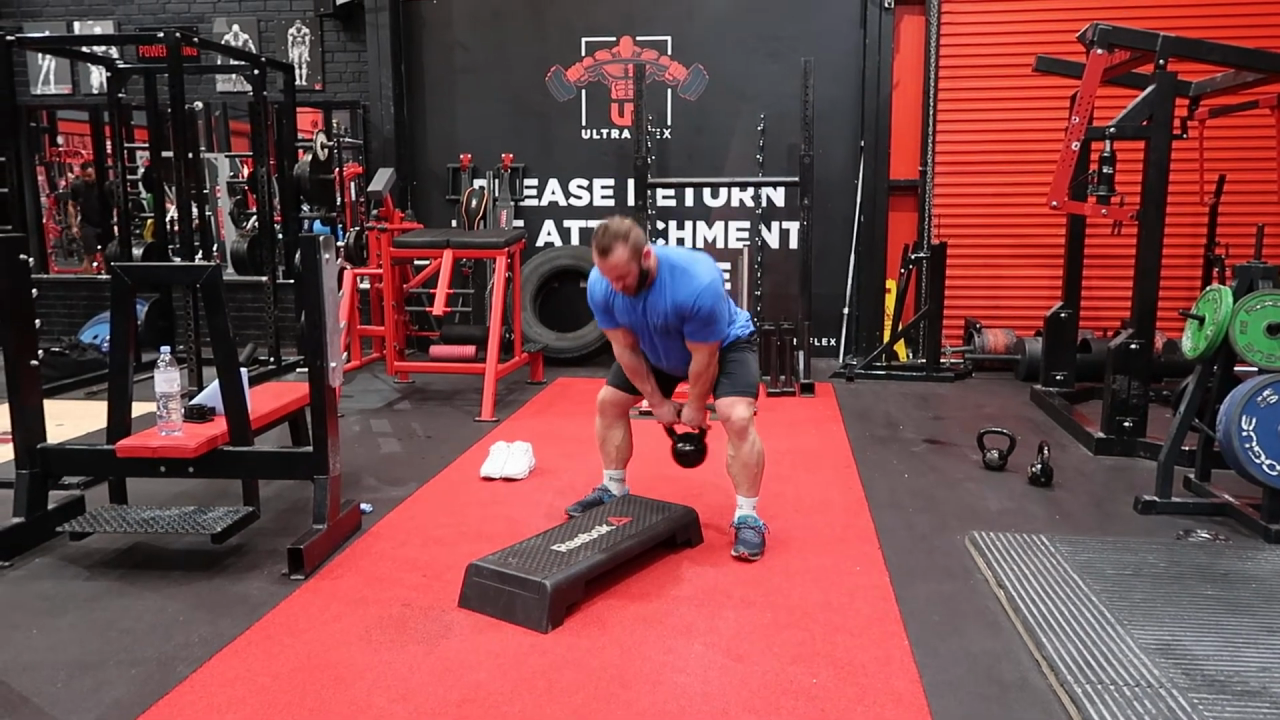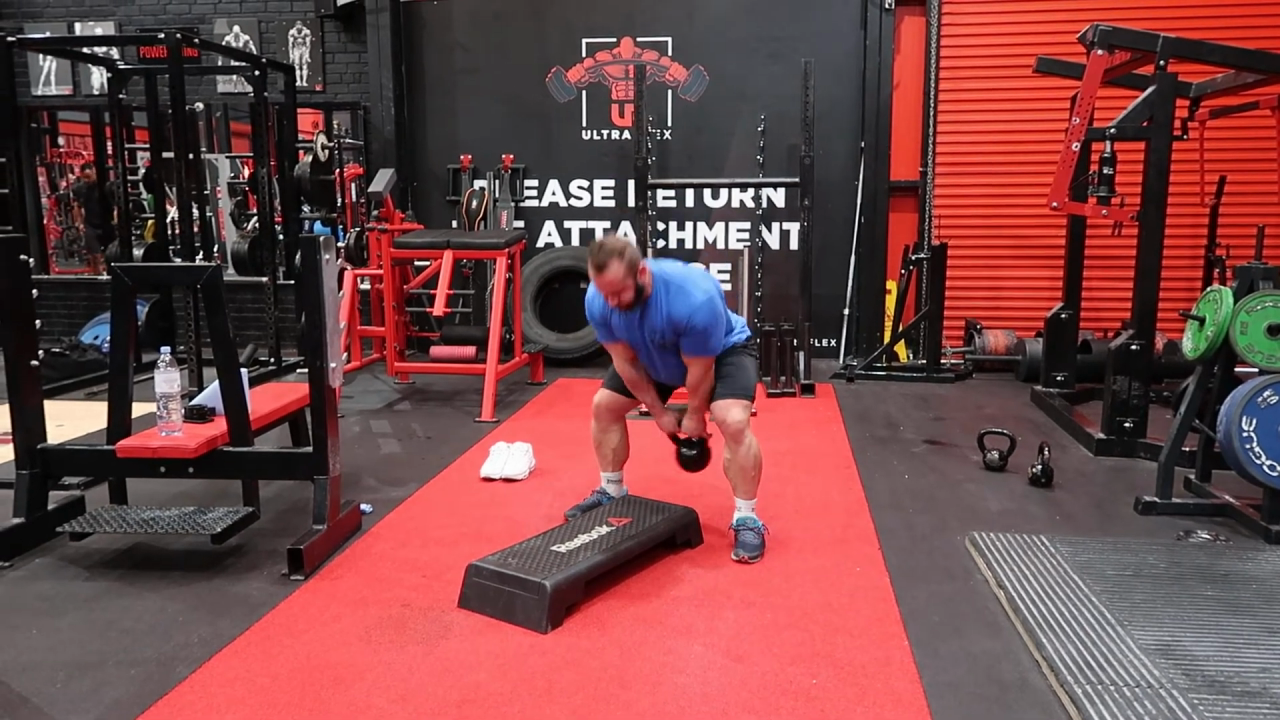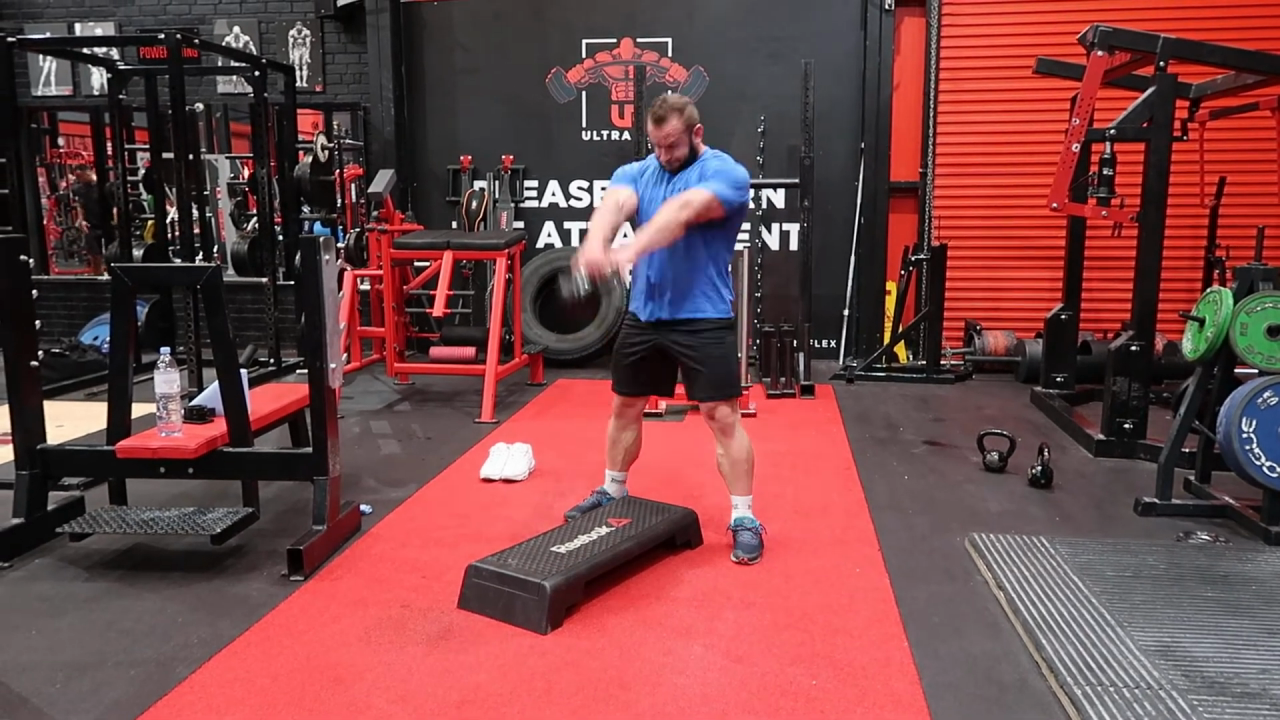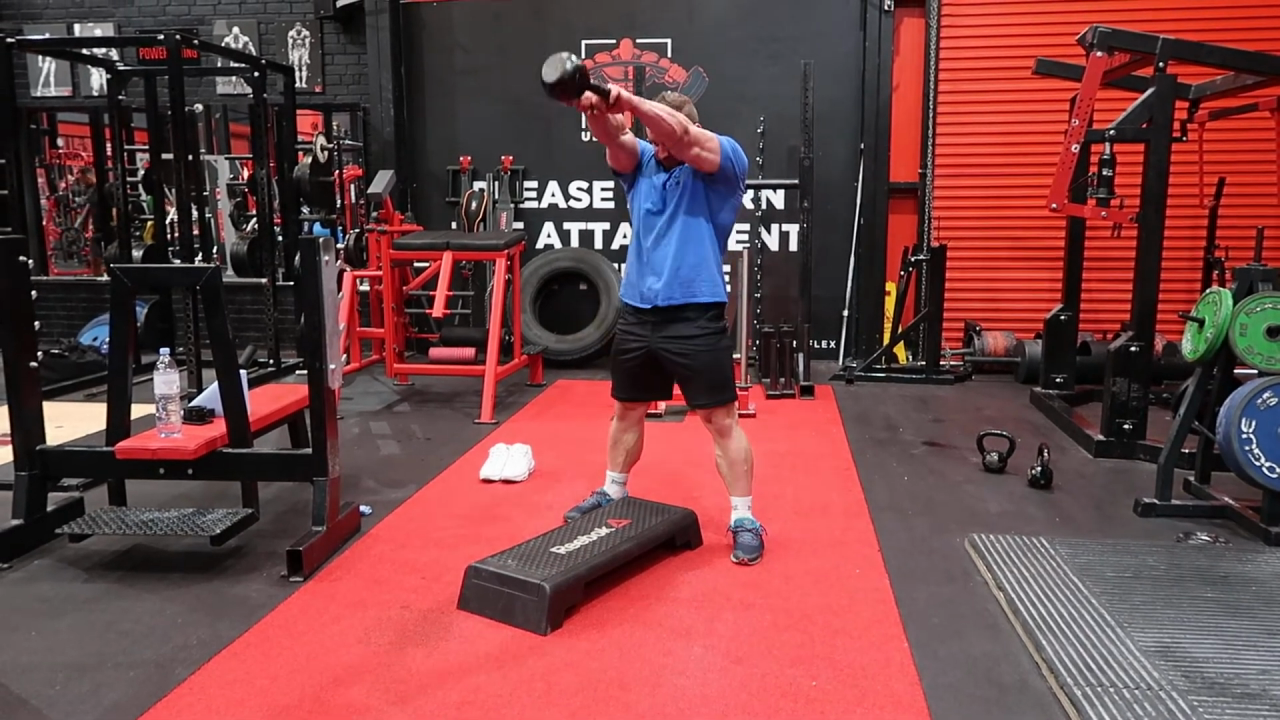
dt=0.3s
person 1, frame 1
left shoulder: (698, 283)
right shoulder: (600, 287)
left elbow: (704, 357)
right elbow: (626, 350)
left wrist: (695, 408)
right wrist: (658, 403)
left hip: (725, 342)
left knee: (737, 417)
right knee: (608, 401)
left ankle: (747, 517)
right ankle: (613, 489)
person 1, frame 2
left shoulder: (694, 297)
right shoulder: (597, 301)
left elbow: (700, 370)
right elbow: (626, 363)
left wrist: (694, 416)
right wrist: (659, 412)
left hip: (723, 349)
left knee: (733, 420)
right knee: (604, 405)
left ankle: (746, 519)
right ankle: (611, 491)
person 1, frame 3
left shoulder: (728, 175)
right shoulder: (637, 172)
left elbow: (682, 214)
right elbow: (613, 204)
left wrist: (630, 252)
right wrist: (595, 246)
left hip: (705, 318)
right hip: (644, 314)
left knee: (722, 416)
right knee: (625, 407)
left ankle: (744, 517)
right ankle: (613, 491)
person 1, frame 4
left shoulder: (724, 160)
right shoulder: (639, 163)
left elbow: (680, 135)
right elbow: (615, 142)
left wrist: (628, 100)
right wrist: (599, 113)
left hip: (696, 317)
right hip: (637, 314)
left knee: (719, 419)
right knee: (627, 410)
left ankle: (743, 519)
right ankle: (612, 493)
